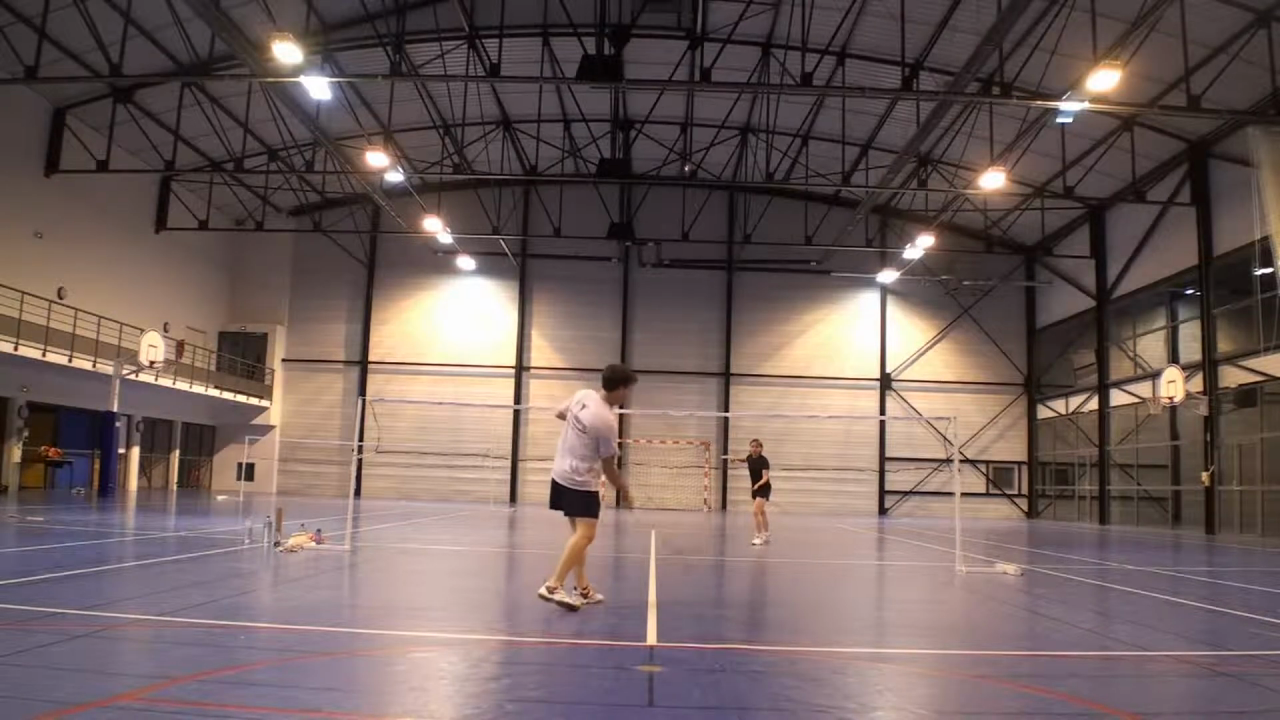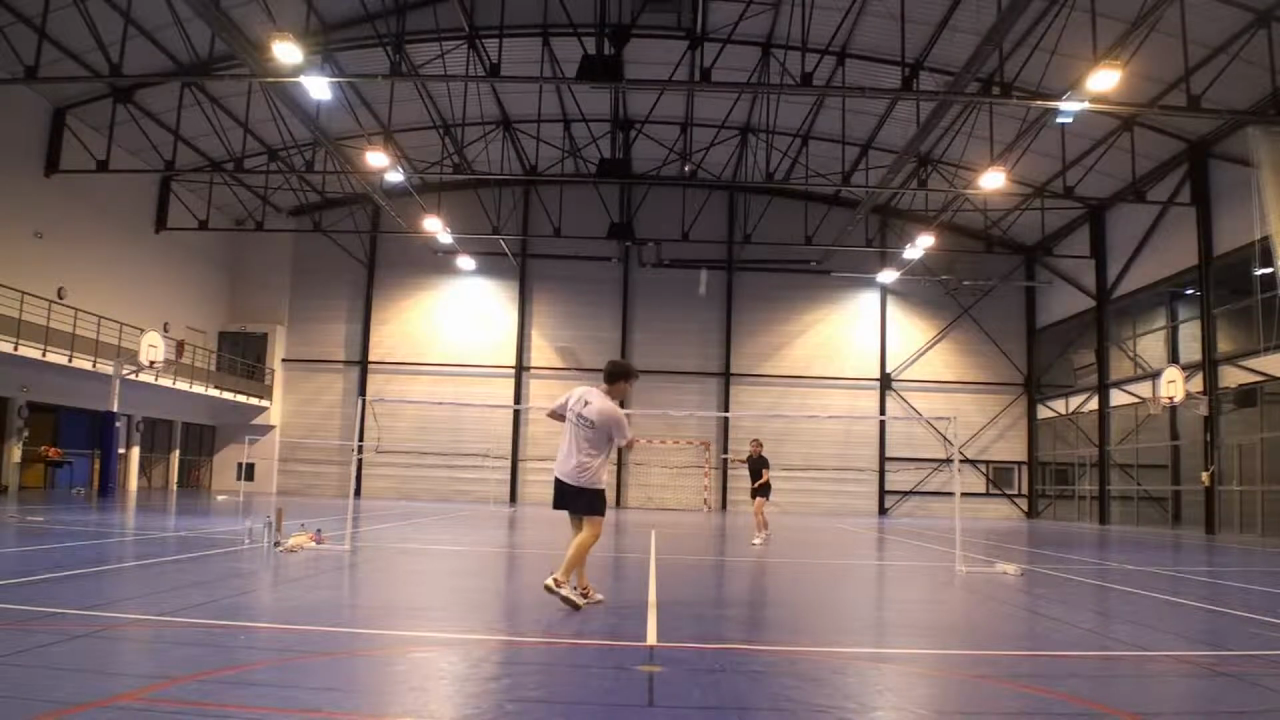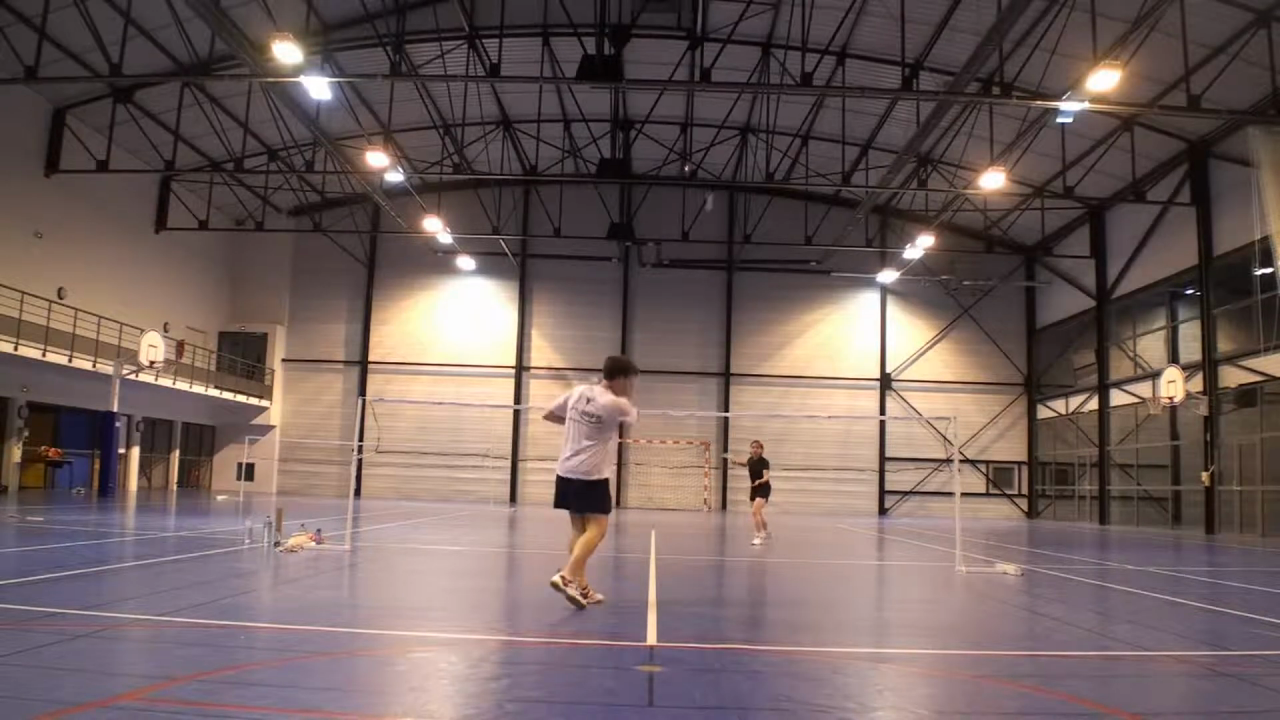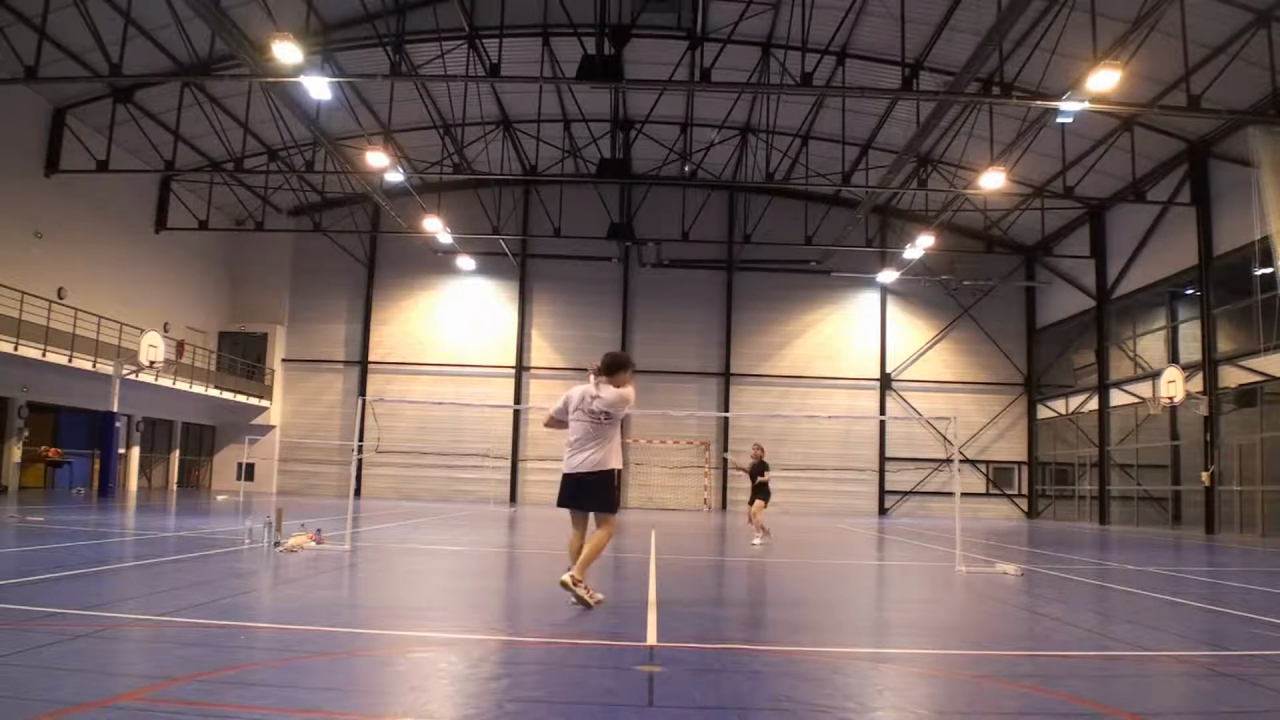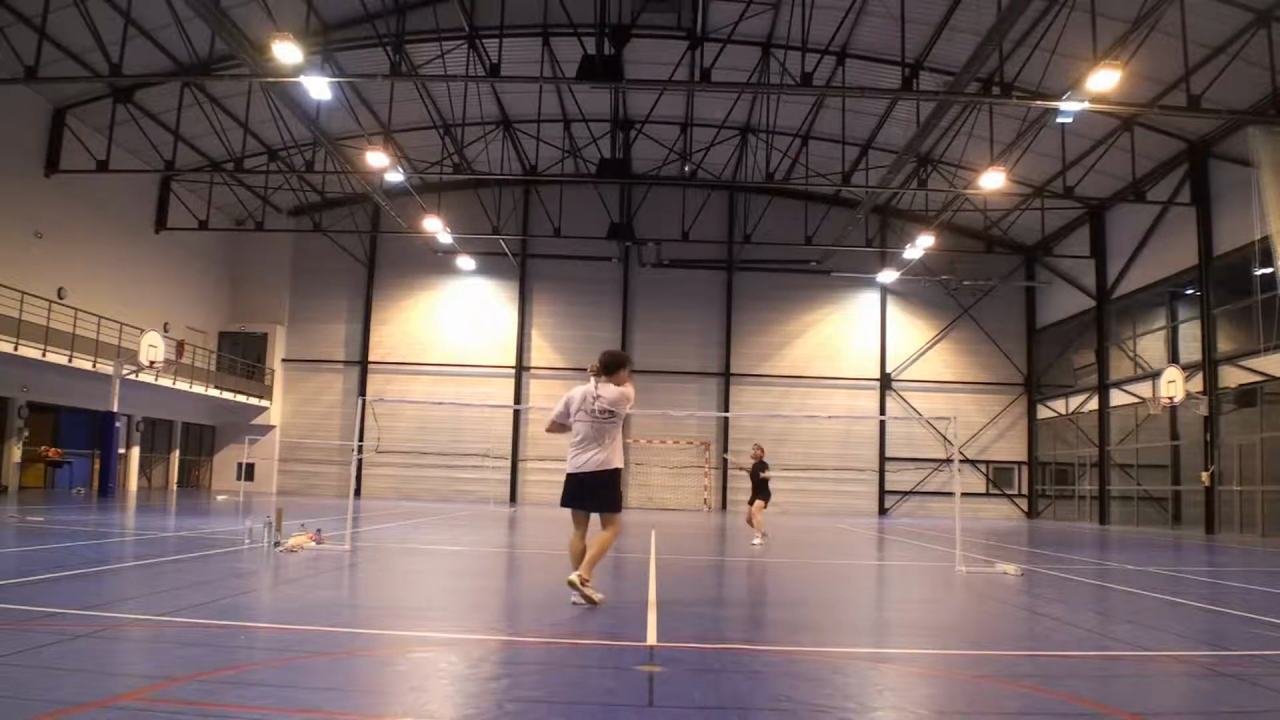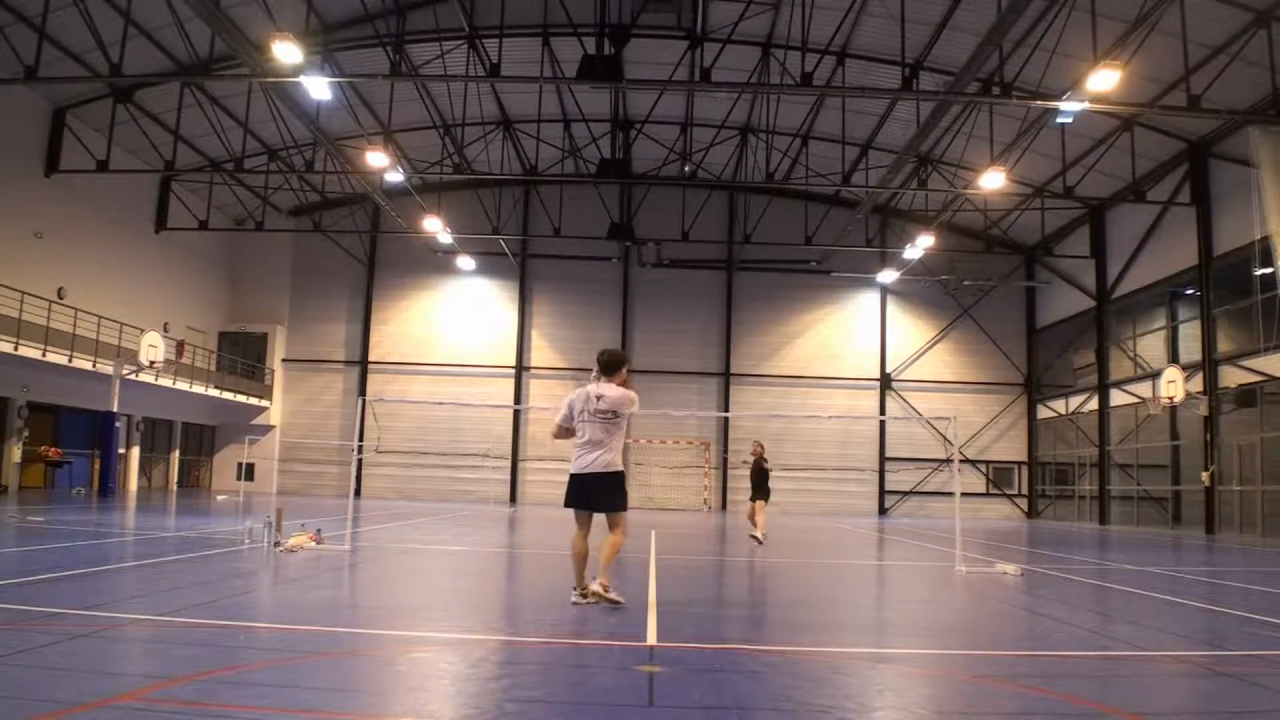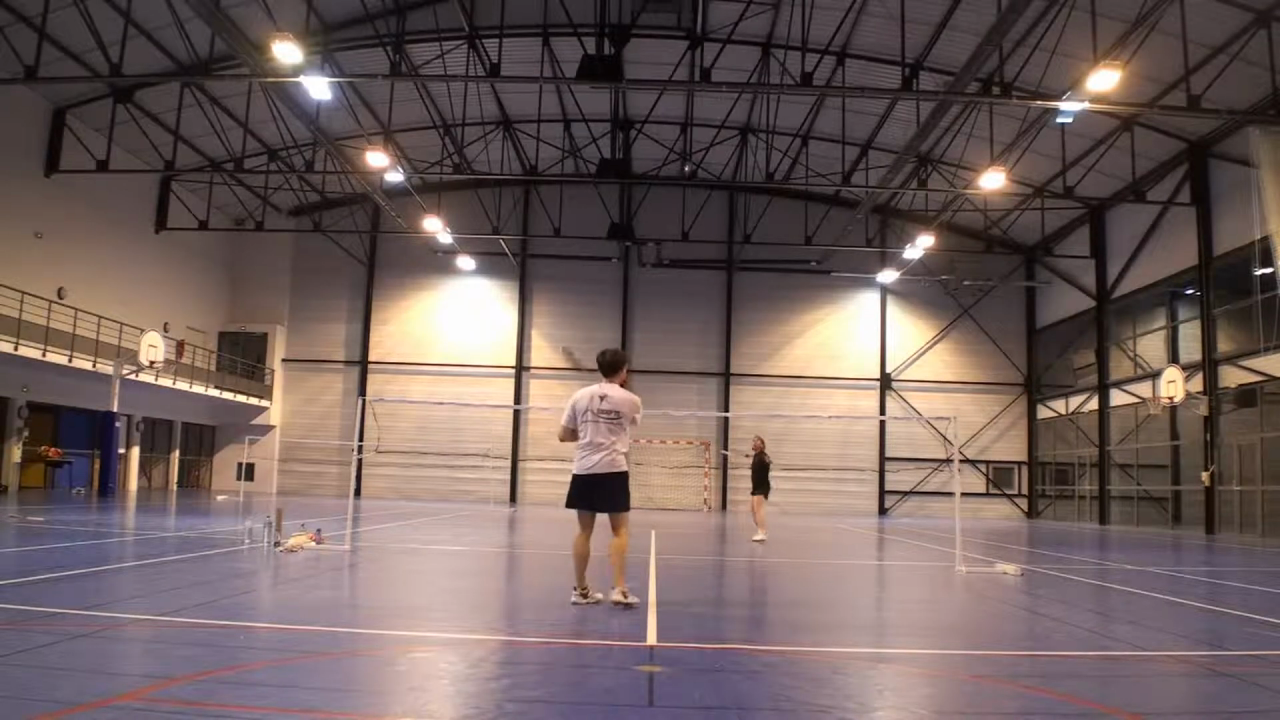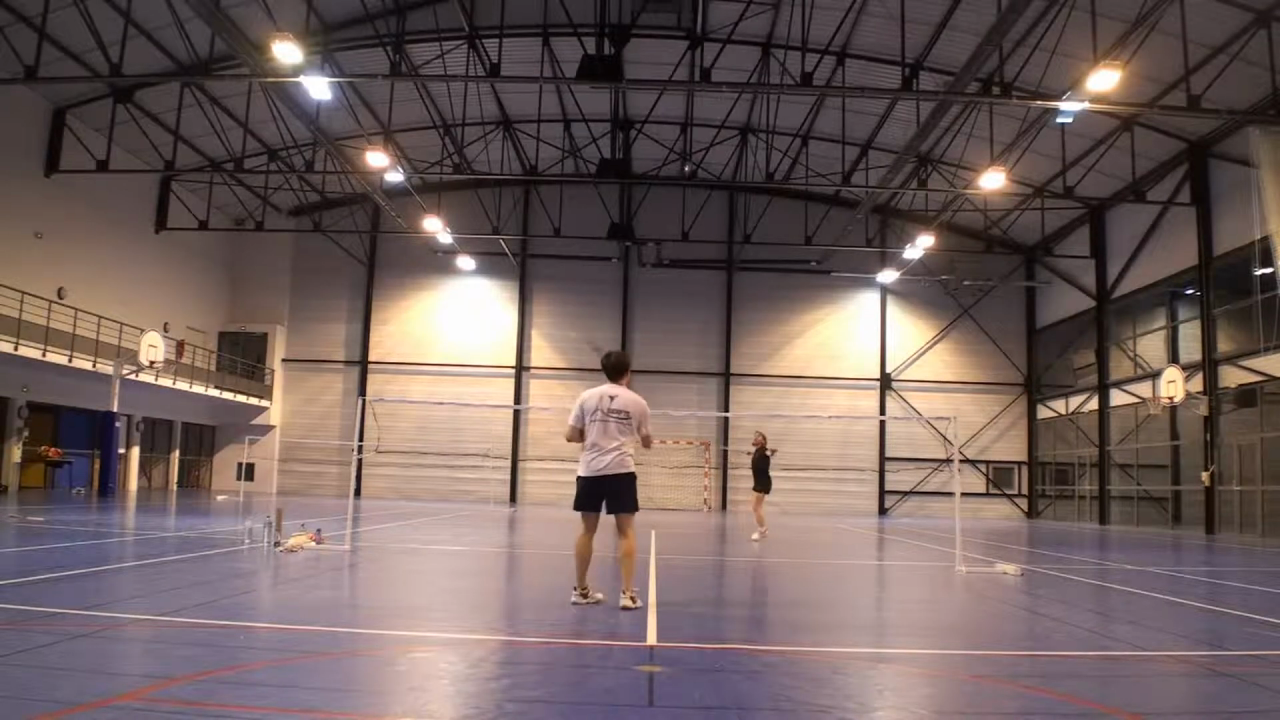
dt=0.1s
person 1, frame 1
left shoulder: (583, 395)
right shoulder: (607, 422)
left elbow: (561, 414)
right elbow: (608, 467)
right wrist: (623, 491)
left hip: (562, 475)
right hip: (581, 483)
left knee: (580, 532)
right knee: (585, 533)
left ankle: (582, 589)
right ankle: (553, 585)
person 1, frame 2
left shoulder: (578, 393)
right shoulder: (613, 414)
left elbow: (552, 413)
right elbow: (627, 444)
right wrist: (629, 440)
left hip: (564, 474)
right hip: (588, 480)
left knee: (580, 529)
right knee: (590, 531)
left ankle: (582, 588)
right ankle: (560, 578)
person 1, frame 3
left shoulder: (577, 392)
right shoulder: (616, 405)
left elbow: (548, 415)
right elbow: (632, 414)
right wrist: (625, 397)
left hip: (566, 472)
right hip: (593, 475)
left knee: (580, 529)
right knee: (596, 529)
left ankle: (581, 588)
right ankle: (566, 576)
person 1, frame 4
left shoulder: (575, 393)
right shoulder: (620, 397)
left elbow: (548, 421)
right elbow: (629, 386)
right wrist: (601, 377)
left hip: (572, 469)
right hip: (601, 471)
left knee: (579, 528)
right knee: (605, 528)
left ankle: (581, 585)
right ankle: (576, 575)
person 1, frame 5
left shoulder: (575, 394)
right shoulder: (621, 396)
left elbow: (551, 427)
right wrist: (602, 376)
left hip: (576, 469)
right hip: (605, 471)
left knee: (580, 529)
right knee: (611, 528)
left ankle: (581, 587)
right ankle: (582, 575)
person 1, frame 6
left shoulder: (577, 395)
right shoulder: (626, 397)
left elbow: (557, 433)
right wrist: (617, 383)
left hip: (580, 470)
right hip: (609, 470)
left knee: (582, 529)
right knee: (617, 529)
left ankle: (581, 589)
right ankle: (601, 581)
person 1, frame 7
left shoulder: (580, 396)
right shoulder: (629, 400)
left elbow: (564, 436)
left hip: (583, 470)
right hip: (613, 471)
left knee: (584, 530)
right knee: (620, 531)
left ankle: (581, 589)
right ankle: (619, 589)
person 1, frame 8
left shoulder: (586, 397)
right shoulder: (638, 403)
left elbow: (571, 436)
right elbow: (647, 443)
left hip: (590, 471)
right hip: (621, 472)
left knee: (587, 530)
right knee: (626, 533)
left ankle: (581, 590)
right ankle: (627, 593)
